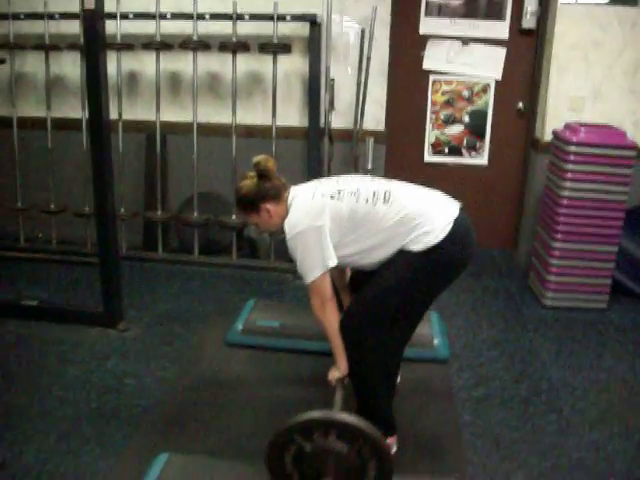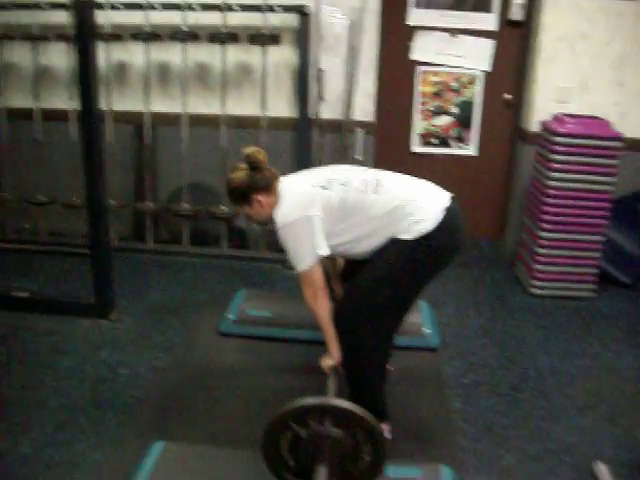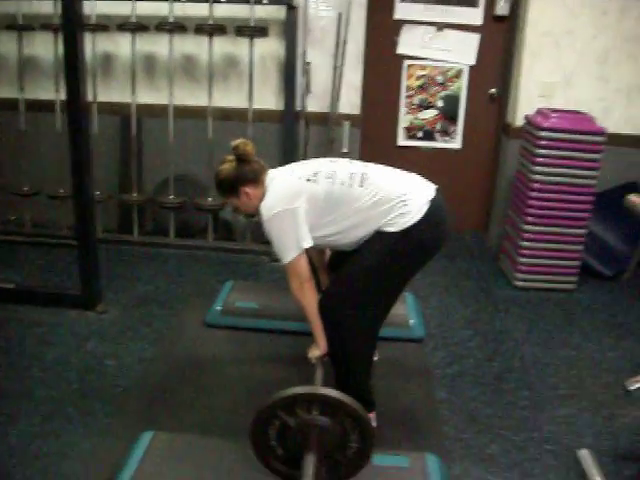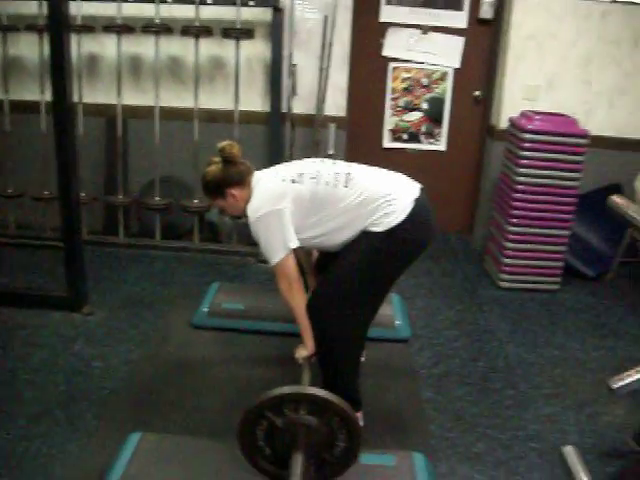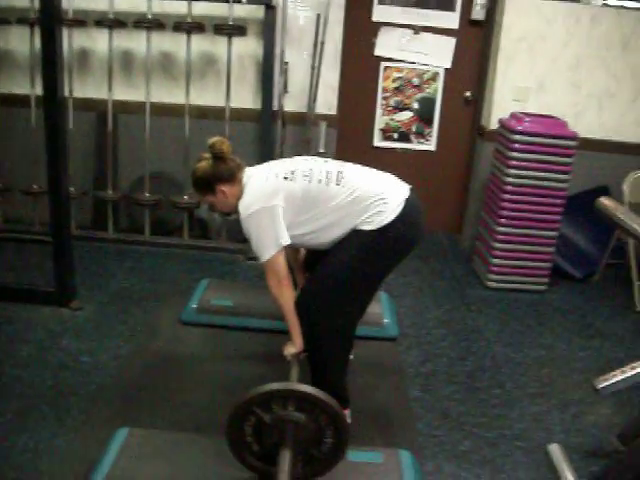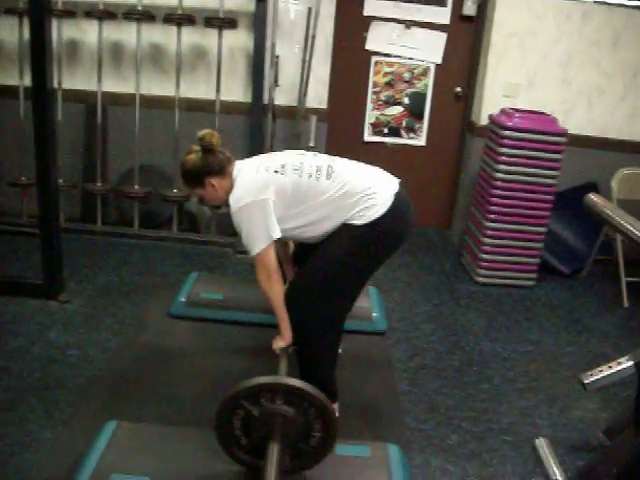
dt=0.1s
person 1, frame 1
left shoulder: (300, 224)
right shoulder: (309, 197)
left elbow: (323, 301)
right elbow: (337, 255)
left wrist: (341, 362)
right wrist: (348, 300)
left hip: (438, 243)
right hip: (443, 219)
left knee: (361, 326)
right knee: (364, 291)
left ankle: (378, 433)
right ankle: (382, 369)
person 1, frame 2
left shoulder: (291, 214)
right shoulder: (300, 187)
left elbow: (314, 290)
right elbow: (329, 242)
left wrist: (334, 350)
right wrist: (340, 291)
left hip: (428, 231)
right hip: (433, 208)
left knee: (354, 315)
right knee: (355, 280)
left ankle: (370, 419)
right ankle: (372, 357)
person 1, frame 3
left shoulder: (276, 207)
right shoulder: (286, 180)
left elbow: (300, 281)
right elbow: (316, 236)
left wrist: (321, 341)
right wrist: (327, 283)
left hip: (413, 223)
right hip: (419, 200)
left knee: (341, 305)
right knee: (342, 272)
right ankle: (360, 346)
person 1, frame 4
left shoulder: (263, 208)
right shoulder: (272, 181)
left elbow: (289, 282)
right elbow: (305, 232)
left wrist: (308, 341)
right wrist: (316, 282)
left hip: (399, 223)
right hip: (404, 200)
left knee: (328, 306)
right knee: (329, 272)
right ankle: (346, 347)
person 1, frame 5
left shoulder: (254, 205)
right shoulder: (263, 178)
left elbow: (278, 279)
right elbow: (291, 235)
left wrist: (296, 338)
right wrist: (302, 283)
left hip: (389, 223)
right hip: (394, 199)
left knee: (317, 303)
right knee: (318, 269)
right ankle: (336, 345)
person 1, frame 6
left shoulder: (245, 198)
right shoulder: (254, 171)
left elbow: (268, 273)
right elbow: (281, 230)
left wrist: (285, 332)
right wrist: (292, 276)
left hip: (379, 217)
right hip: (383, 193)
left knee: (306, 297)
right knee: (306, 262)
right ankle: (323, 338)
